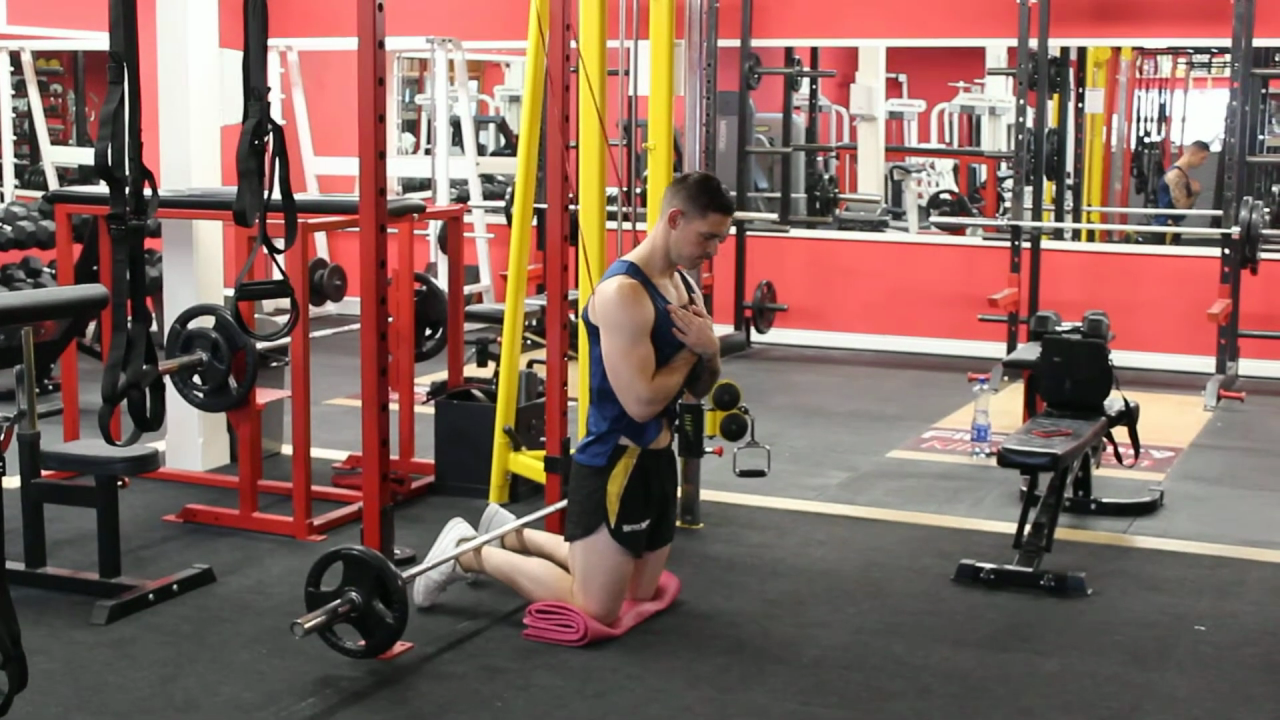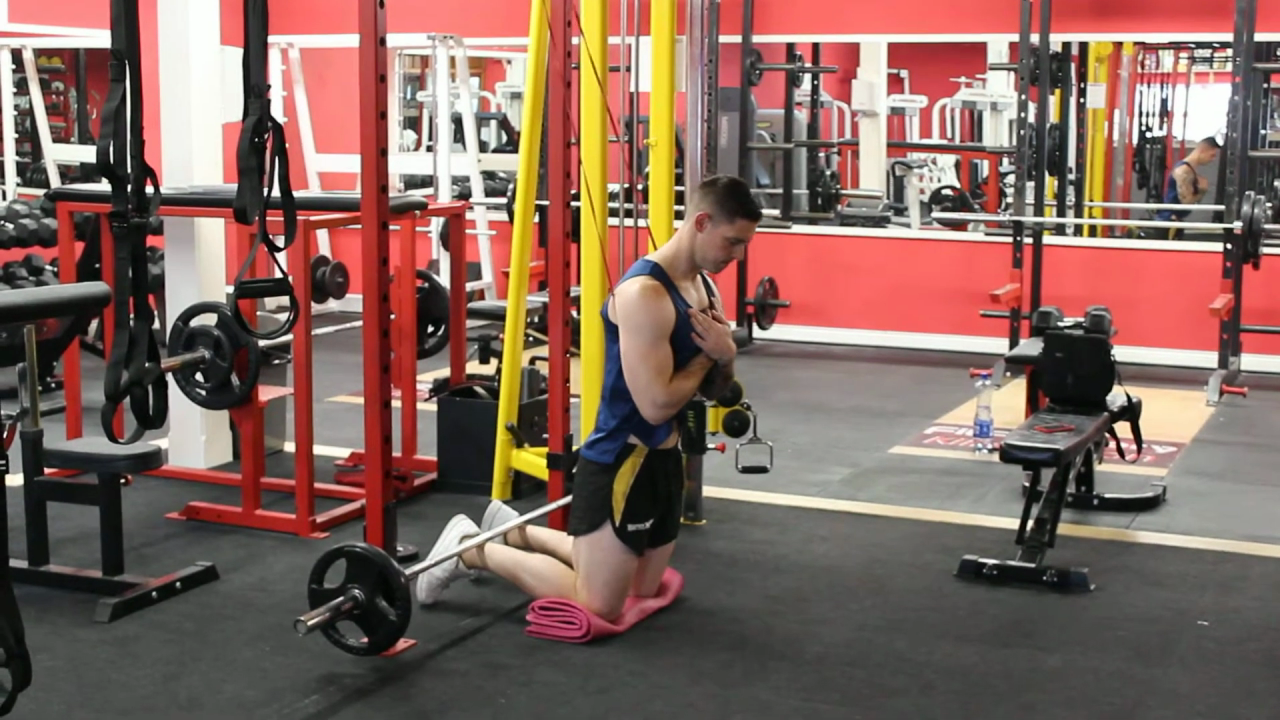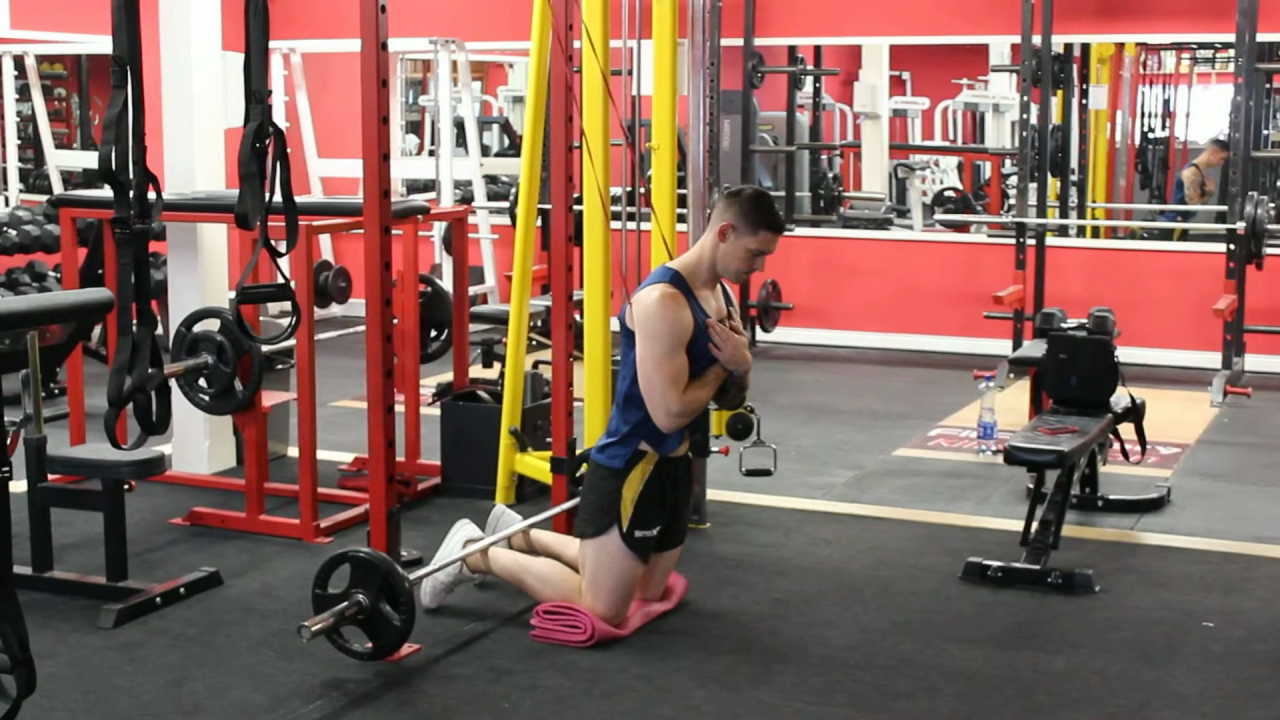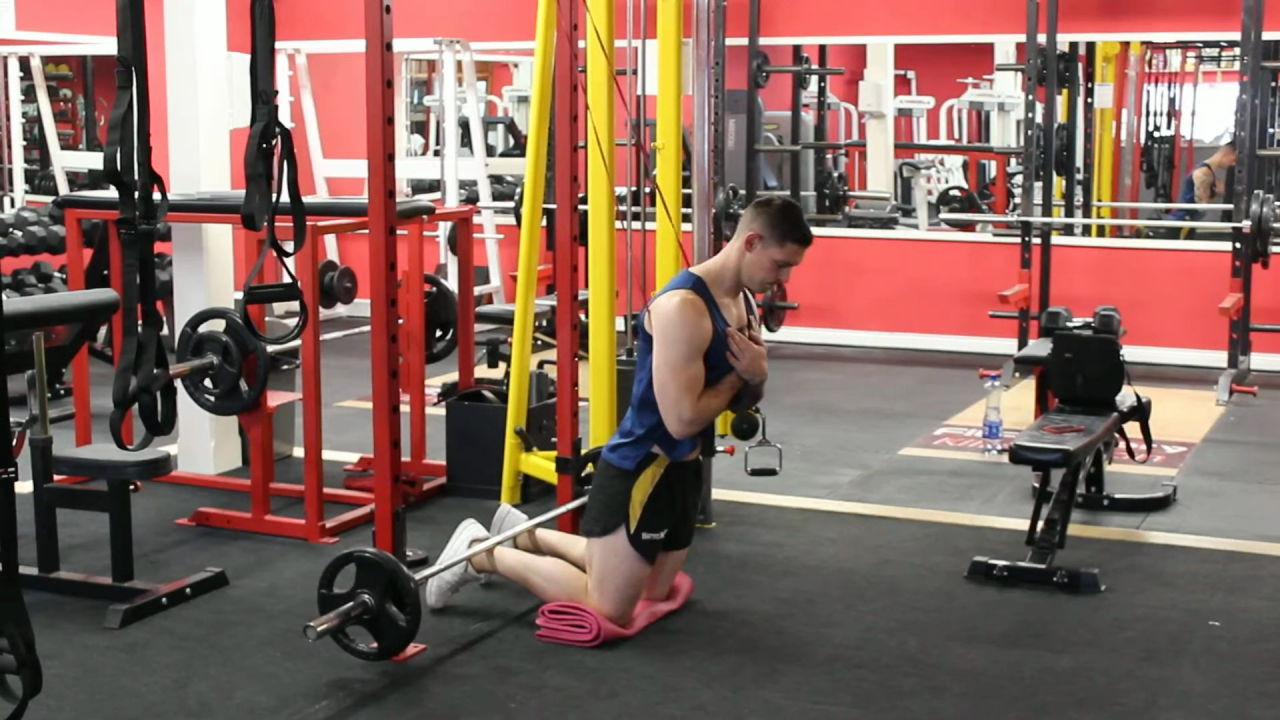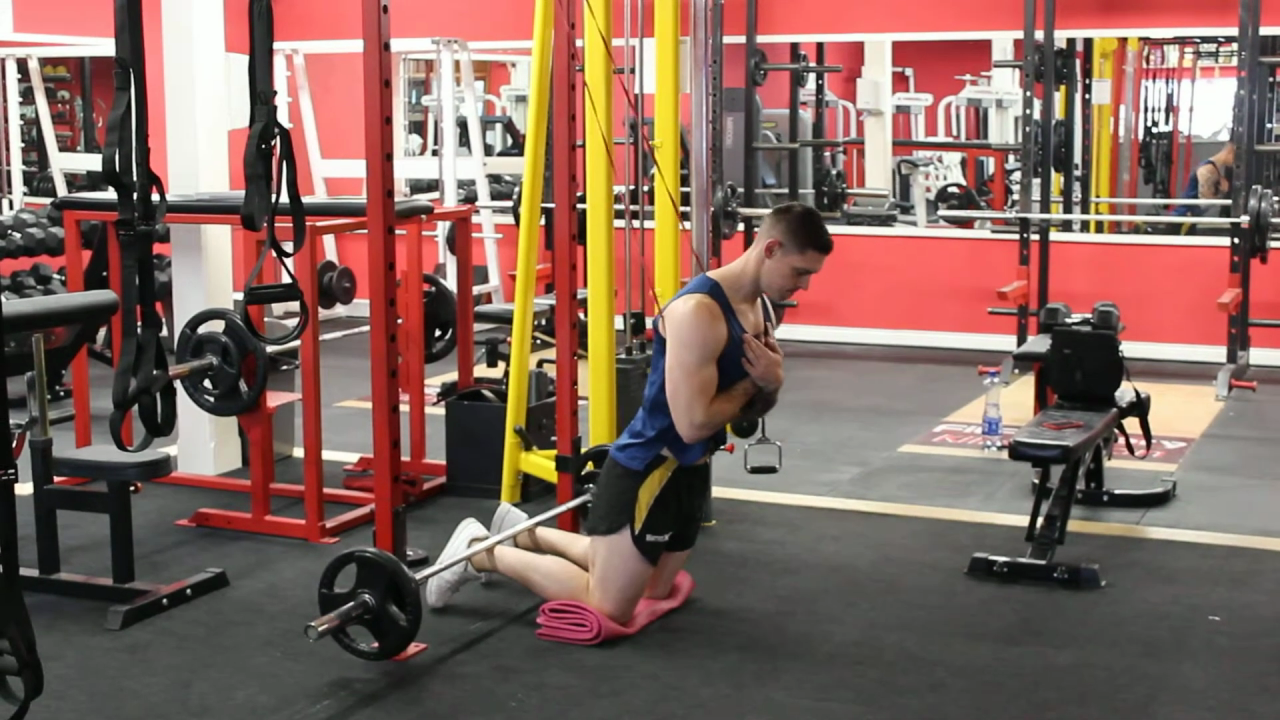
dt=0.5s
person 1, frame 1
left shoulder: (685, 285)
right shoulder: (622, 293)
left elbow: (699, 387)
right elbow: (640, 402)
left wrist: (709, 349)
right wrist: (690, 348)
left hip: (656, 459)
right hip: (616, 464)
left knee: (640, 592)
right knee: (595, 611)
left ankle: (509, 534)
right ankle: (468, 553)
person 1, frame 2
left shoulder: (703, 286)
right shoulder: (644, 293)
left elbow: (712, 389)
right elbow: (656, 404)
left wrist: (726, 354)
right wrist: (708, 353)
left hip: (663, 458)
right hip: (621, 463)
left knee: (643, 587)
right knee: (598, 607)
left ankle: (512, 531)
right ankle: (471, 548)
person 1, frame 3
left shoulder: (722, 295)
right shoulder: (663, 301)
left elbow: (728, 397)
right elbow: (669, 413)
left wrist: (741, 365)
right wrist: (722, 363)
left hip: (671, 465)
right hip: (631, 468)
left knee: (647, 592)
right knee: (602, 611)
left ankle: (517, 535)
right ankle: (473, 553)
person 1, frame 4
left shoulder: (743, 302)
right shoulder: (683, 307)
left elbow: (743, 401)
right elbow: (682, 419)
left wrist: (756, 375)
right wrist: (738, 373)
left hip: (681, 467)
right hip: (641, 470)
left knee: (652, 592)
right knee: (608, 610)
left ankle: (524, 534)
right ankle: (481, 553)
person 1, frame 5
left shoulder: (759, 306)
right shoulder: (699, 311)
left elbow: (755, 407)
right elbow: (694, 424)
left wrist: (771, 382)
right wrist: (752, 381)
left hip: (688, 471)
right hip: (647, 471)
left knee: (653, 590)
right knee: (607, 609)
left ankle: (524, 533)
right ankle: (481, 552)
